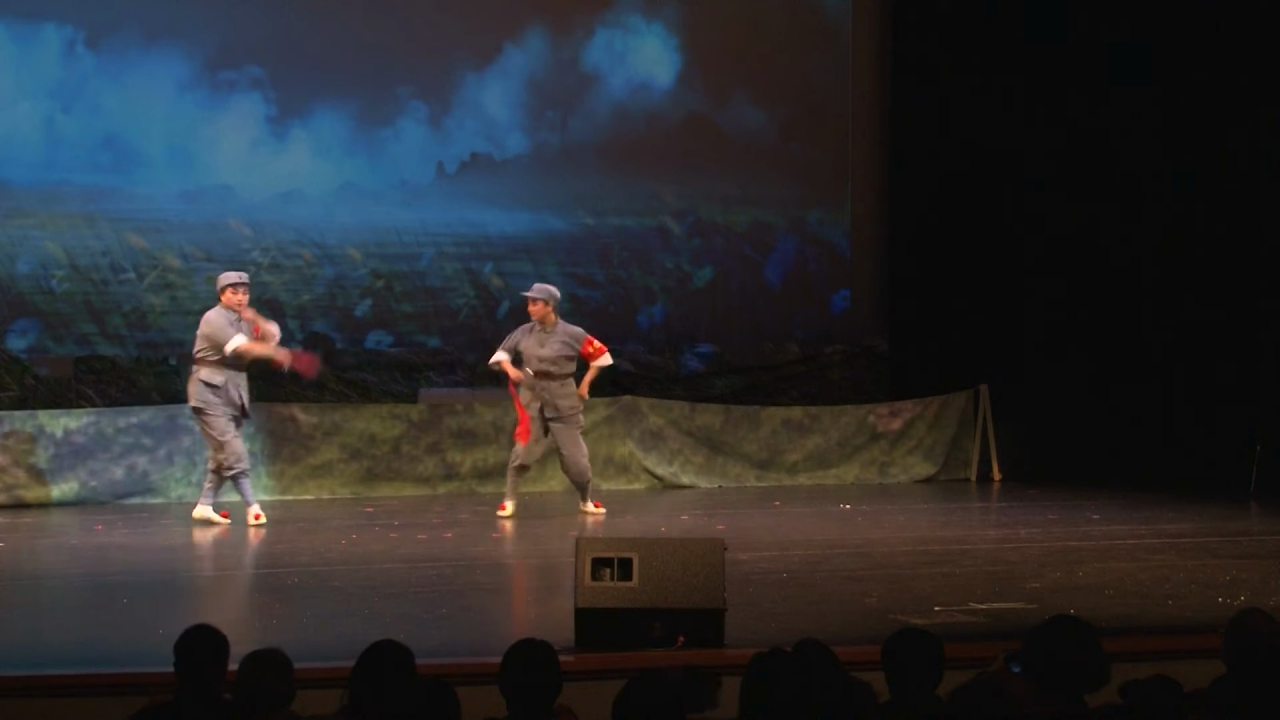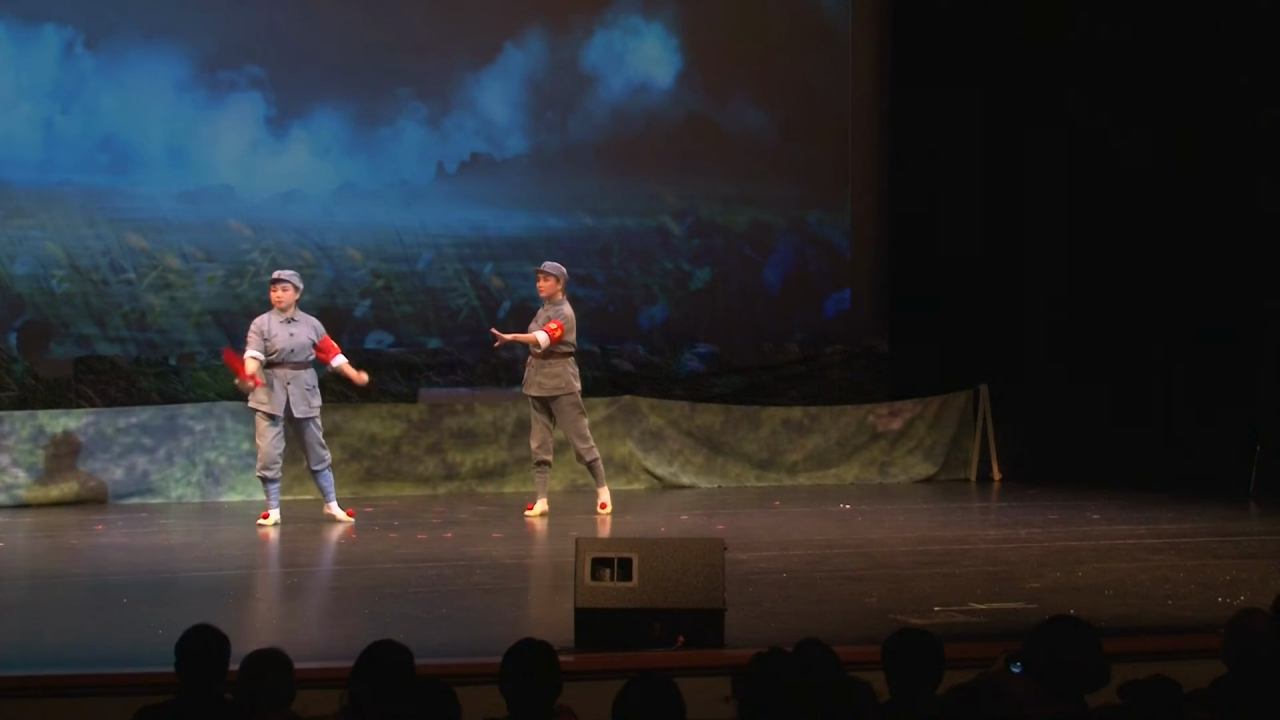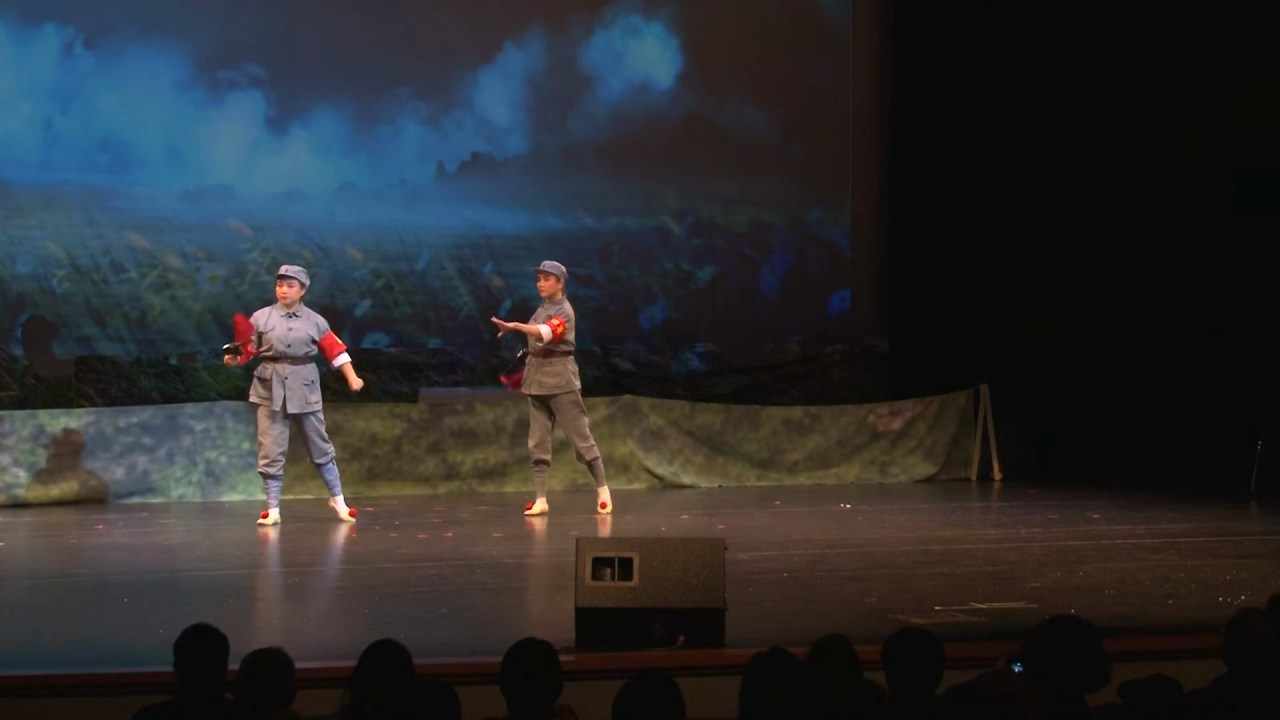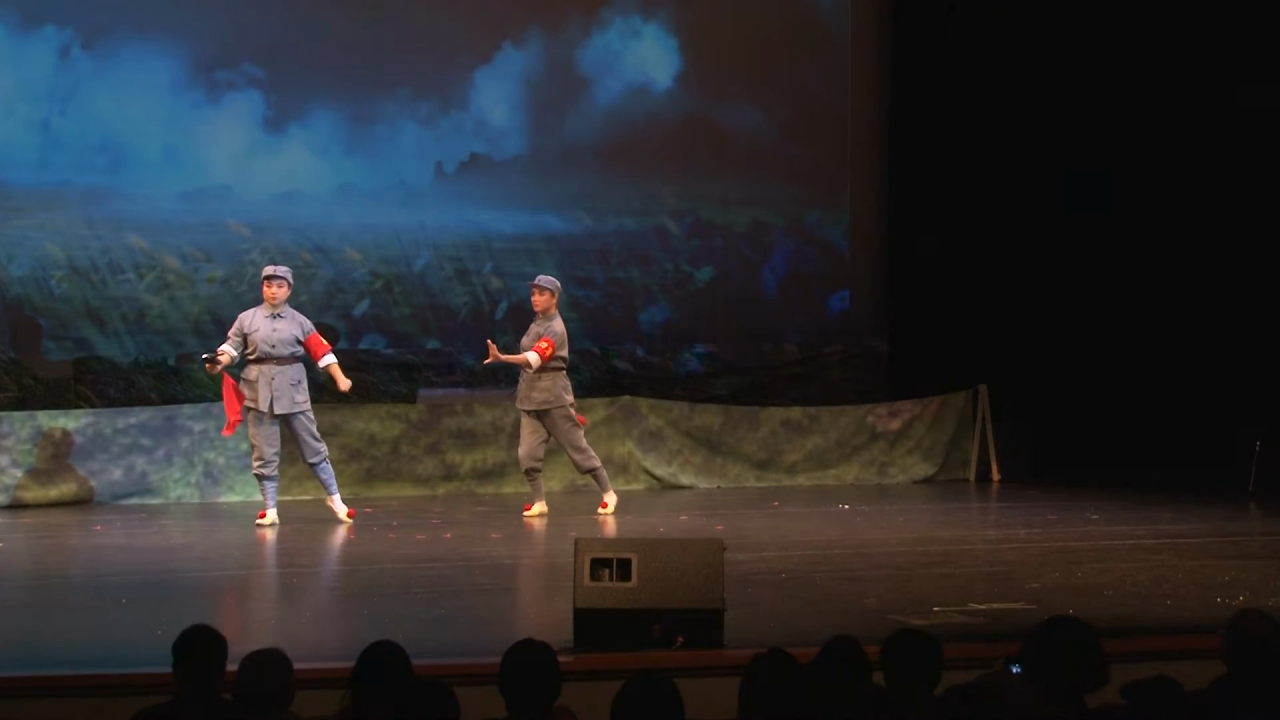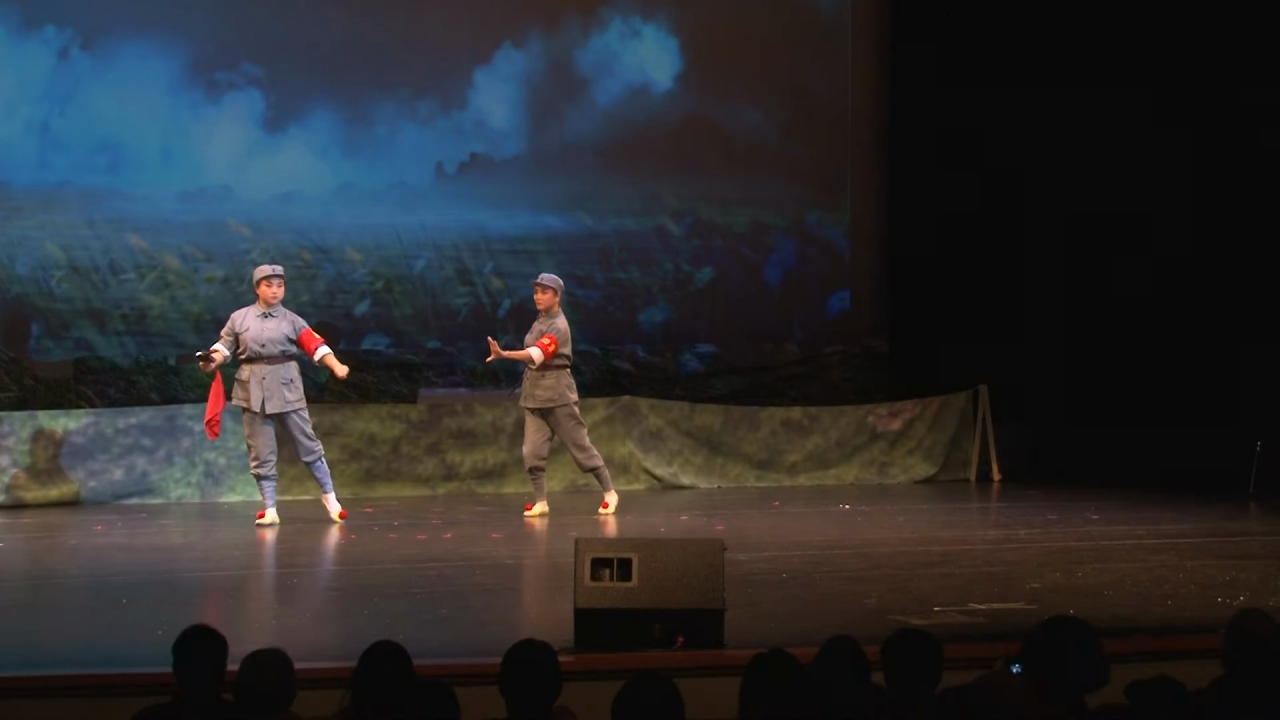
dt=0.5s
person 1, frame 1
left shoulder: (246, 321)
right shoulder: (213, 319)
left elbow: (273, 335)
right elbow: (237, 347)
left wrist: (257, 321)
right wrist: (275, 354)
left hip: (232, 393)
right hip: (209, 392)
left knee: (223, 454)
right knee: (232, 451)
left ankle: (204, 506)
right ankle: (251, 507)
person 1, frame 2
left shoulder: (311, 324)
right shoulder: (262, 323)
left elbow: (330, 354)
right elbow: (253, 356)
left wrist: (354, 375)
right wrist: (248, 376)
left hip: (304, 392)
right hip: (271, 393)
left knee: (317, 451)
right knee: (268, 452)
left ankle: (331, 504)
right ankle: (272, 510)
person 1, frame 3
left shoulder: (315, 321)
right shoulder: (261, 317)
left elbow: (335, 351)
right elbow: (246, 346)
left wrist: (352, 377)
right wrist: (234, 357)
left hip: (304, 387)
right hip: (271, 388)
left knee: (320, 445)
right knee: (271, 450)
left ankle: (337, 499)
right ankle: (273, 509)
person 1, frame 4
left shoulder: (299, 321)
right shoulder: (247, 319)
left elbow: (321, 351)
right elbow: (232, 349)
left wrist: (340, 378)
right wrist: (218, 363)
left hip: (292, 388)
right hip: (259, 389)
left knee: (312, 445)
right knee: (264, 451)
left ankle: (334, 497)
right ankle: (270, 510)
person 1, frame 5
left shoulder: (291, 320)
right shoulder: (239, 318)
left elbow: (316, 345)
right elbow: (224, 347)
left wrist: (336, 366)
right wrist: (212, 362)
left hip: (286, 387)
right hip: (253, 389)
left knee: (307, 443)
right knee: (261, 452)
left ankle: (329, 496)
right ankle: (269, 509)
person 2, frame 1
left shoulder: (572, 333)
right shoulder: (525, 332)
left elbow: (602, 355)
right elbow: (500, 355)
left wrist: (585, 383)
right wrist: (511, 371)
left hip: (563, 401)
right hip: (532, 400)
left knee: (575, 458)
right knee: (523, 451)
left ankle: (586, 501)
right ankle: (509, 500)
person 2, frame 2
left shoulder: (563, 312)
right shoulder: (544, 309)
left elbow: (544, 337)
left wrist: (512, 337)
right wrist: (533, 357)
left hip: (561, 379)
right hip: (538, 379)
left knee: (580, 437)
right knee: (539, 442)
left ankle: (602, 490)
right ankle: (542, 500)
person 2, frame 3
left shoulder: (563, 311)
right shoulder: (542, 309)
left elbow: (547, 333)
left wrist: (516, 326)
left hip: (560, 379)
right hip: (536, 379)
left knee: (580, 436)
right knee: (537, 442)
left ankle: (602, 490)
right ankle: (541, 499)
person 2, frame 4
left shoulder: (554, 328)
right shoulder: (538, 323)
left elbow: (535, 358)
left wrist: (502, 358)
left hip: (552, 395)
right hip: (531, 395)
left knee: (577, 447)
right knee: (527, 454)
left ankle: (608, 493)
right ankle: (539, 502)
person 2, frame 5
left shoulder: (557, 326)
right shoulder: (541, 321)
left elbow: (537, 354)
left wrist: (504, 354)
left hip: (557, 392)
right hip: (535, 393)
left knee: (580, 446)
right knee: (532, 452)
left ankle: (609, 493)
right ankle: (540, 502)
